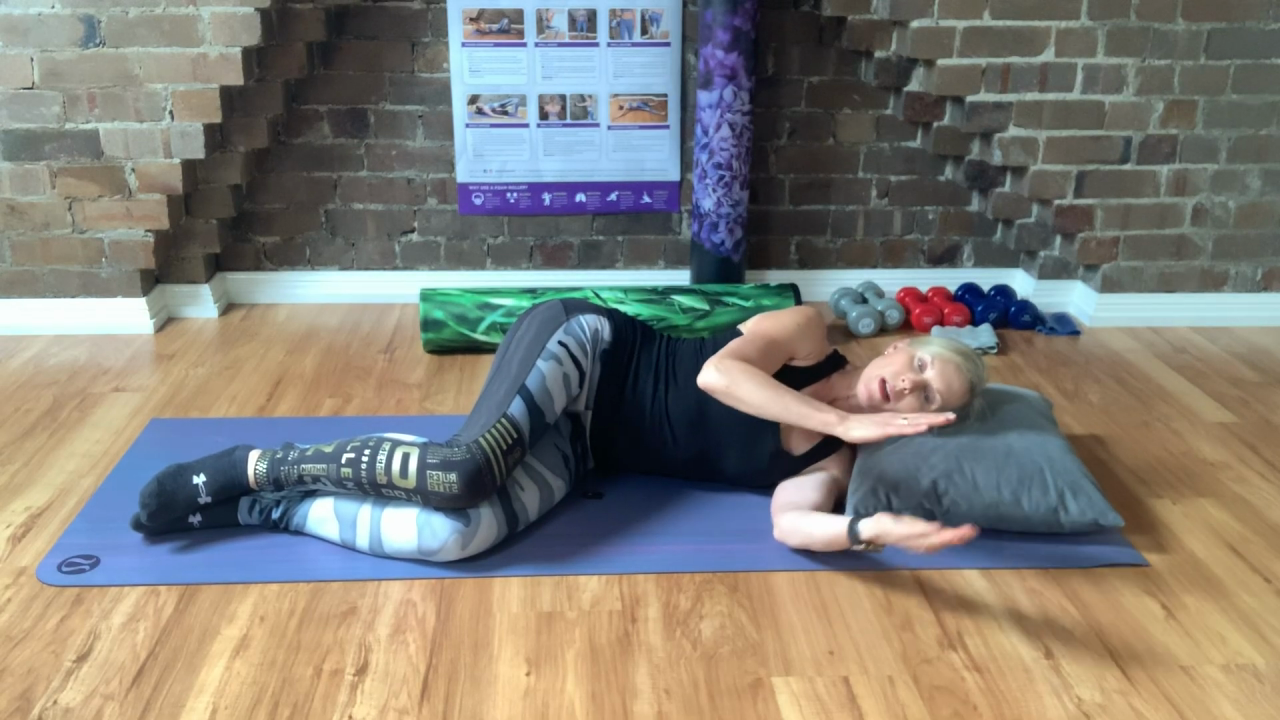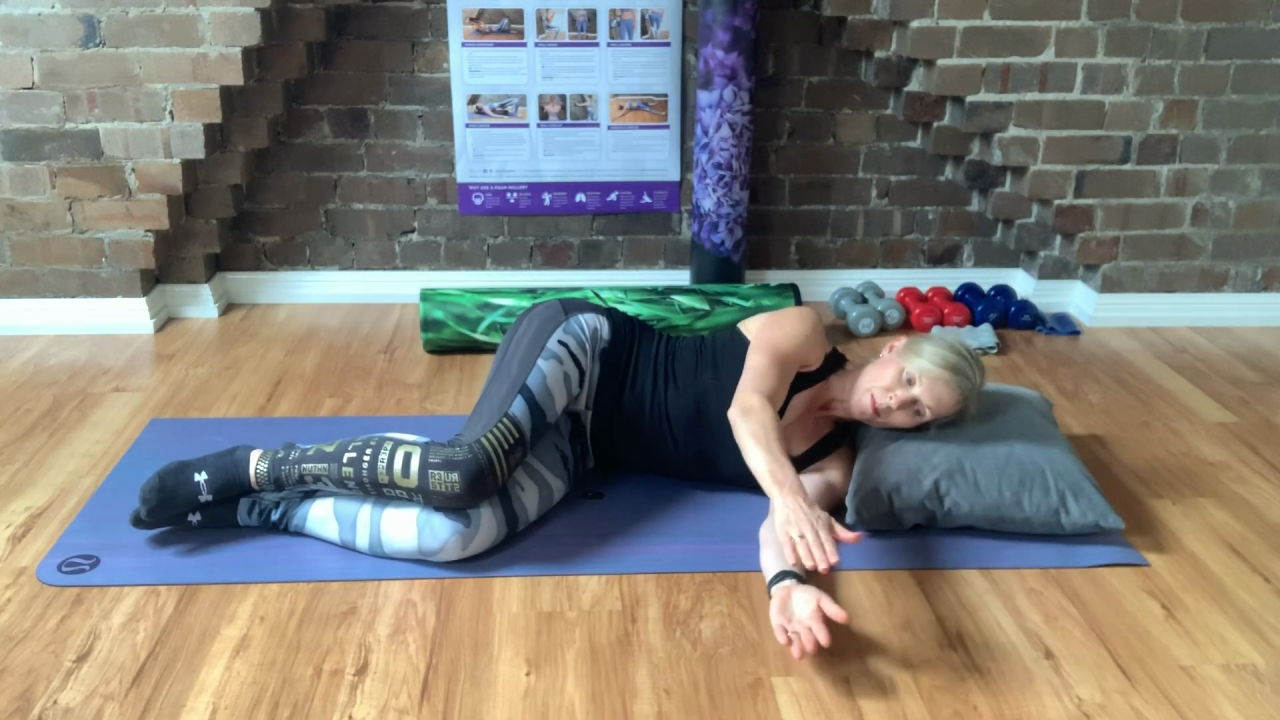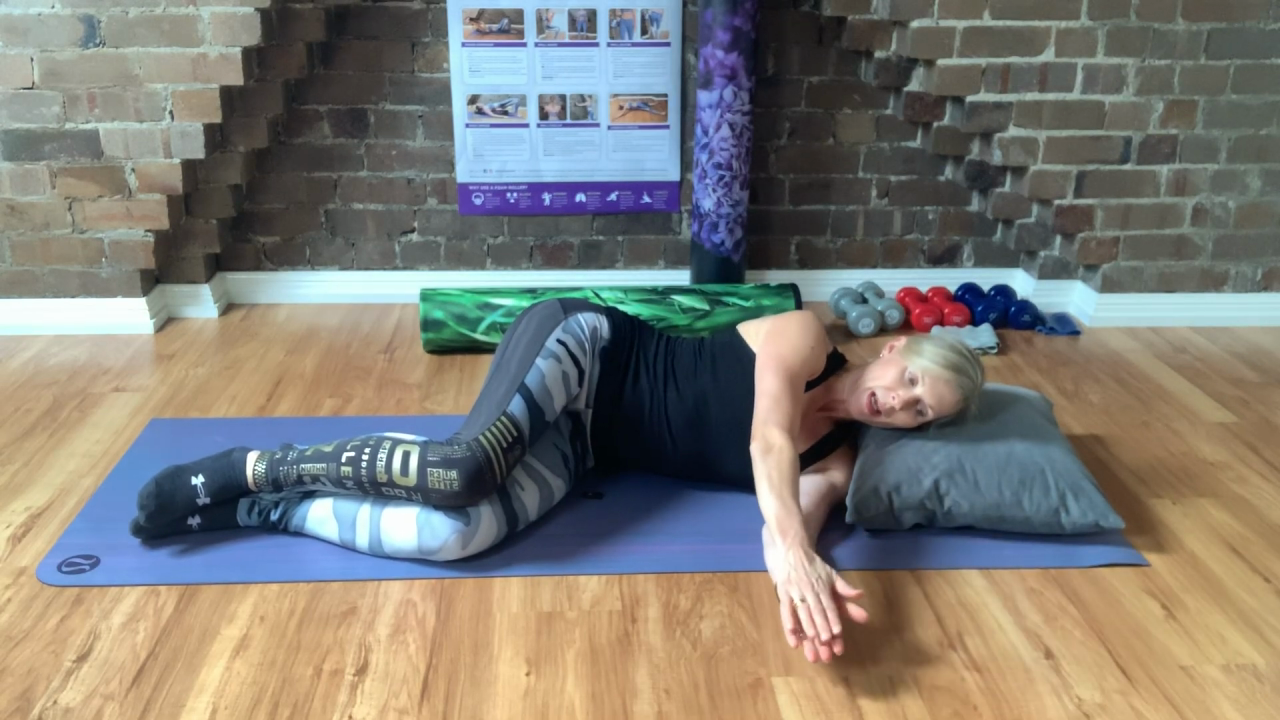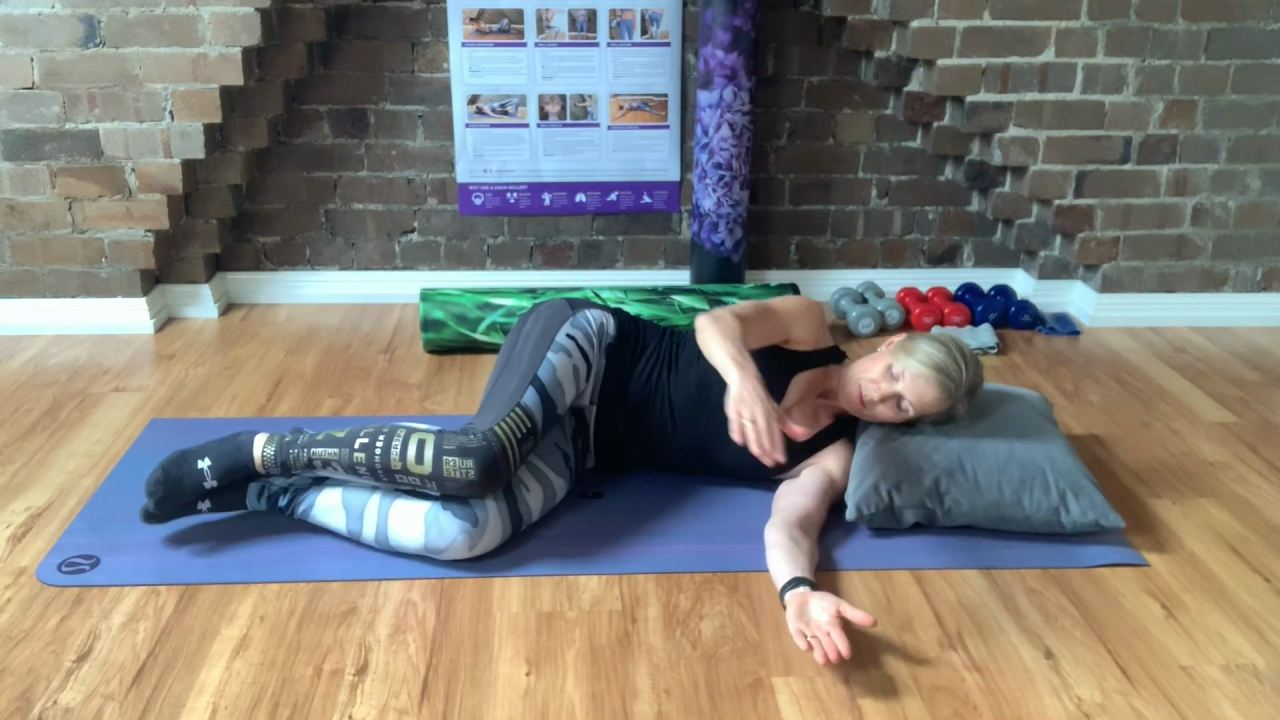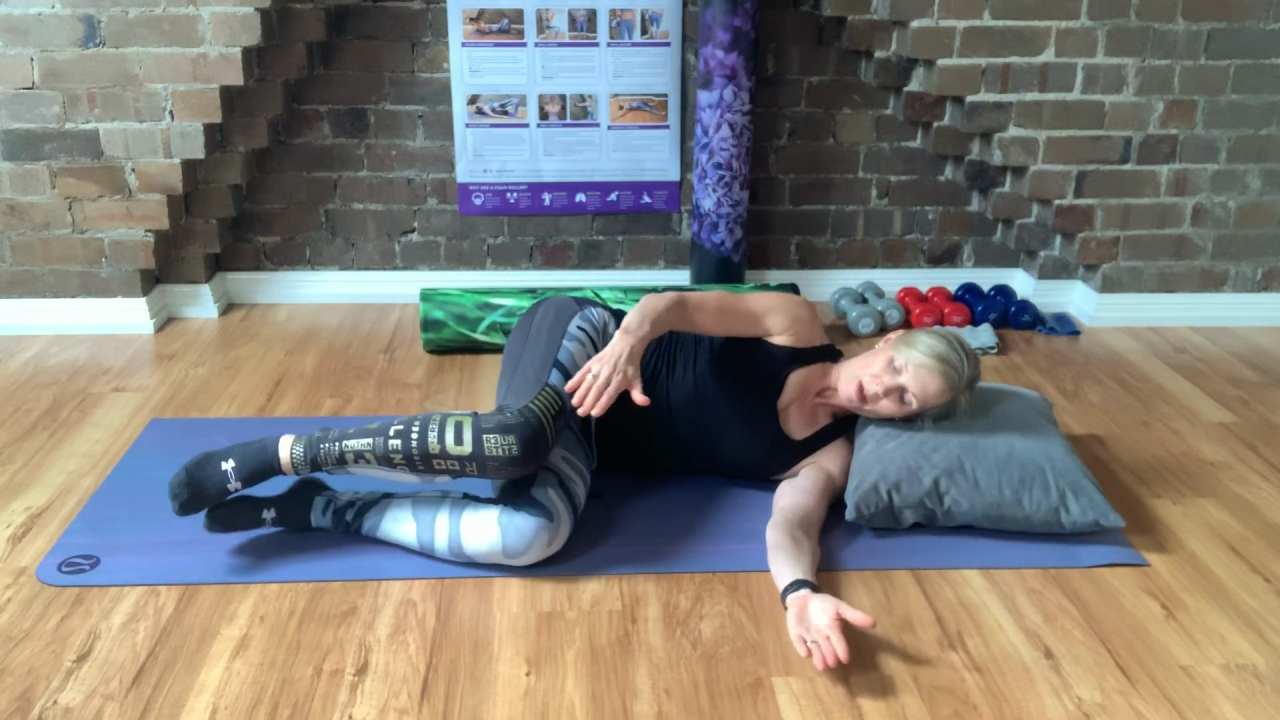
dt=0.5s
person 1, frame 1
left shoulder: (829, 460)
right shoulder: (810, 334)
left elbow: (793, 526)
right elbow: (718, 373)
left wrist: (874, 531)
right wrist: (841, 420)
left hip: (580, 451)
right hip: (581, 350)
left knee: (458, 534)
right knee: (462, 474)
left ankle: (263, 507)
right ankle: (248, 466)
person 1, frame 2
left shoulder: (832, 462)
right shoulder: (806, 331)
left elbow: (784, 522)
right elbow: (747, 410)
left wrist: (785, 586)
right wrist: (791, 497)
left hip: (582, 448)
right hip: (581, 347)
left knee: (462, 533)
right knee: (466, 471)
left ankle: (262, 508)
right ankle: (250, 467)
person 1, frame 3
left shoulder: (835, 460)
right shoulder: (807, 336)
left elbow: (795, 517)
right elbow: (766, 438)
left wrist: (797, 589)
right wrist: (798, 555)
left hip: (582, 446)
right hip: (579, 346)
left knee: (462, 530)
right knee: (464, 469)
left ankle: (261, 510)
right ankle: (247, 468)
person 1, frame 4
left shoulder: (834, 456)
right shoulder: (810, 327)
left elbow: (789, 520)
right elbow: (720, 320)
left wrist: (800, 593)
right wrist: (749, 386)
left hip: (586, 446)
right hip: (585, 344)
left knee: (471, 528)
right knee: (476, 459)
left ankle: (271, 494)
right ankle: (254, 452)
person 1, frame 5
left shoulder: (831, 456)
right shoulder: (796, 324)
left elbow: (790, 522)
right elbow: (671, 301)
left wrist: (800, 594)
right wrist: (629, 340)
left hip: (596, 440)
left knee: (536, 530)
right knee: (514, 440)
left ankle: (321, 510)
right ankle: (283, 452)
